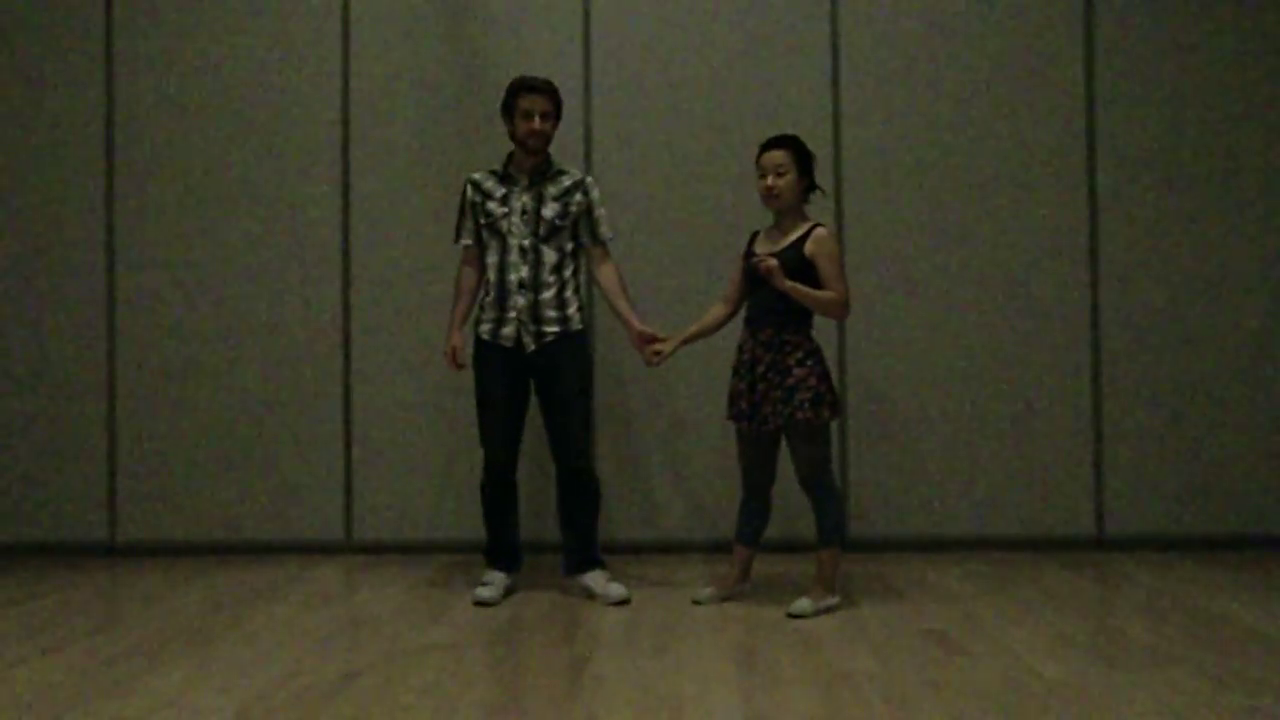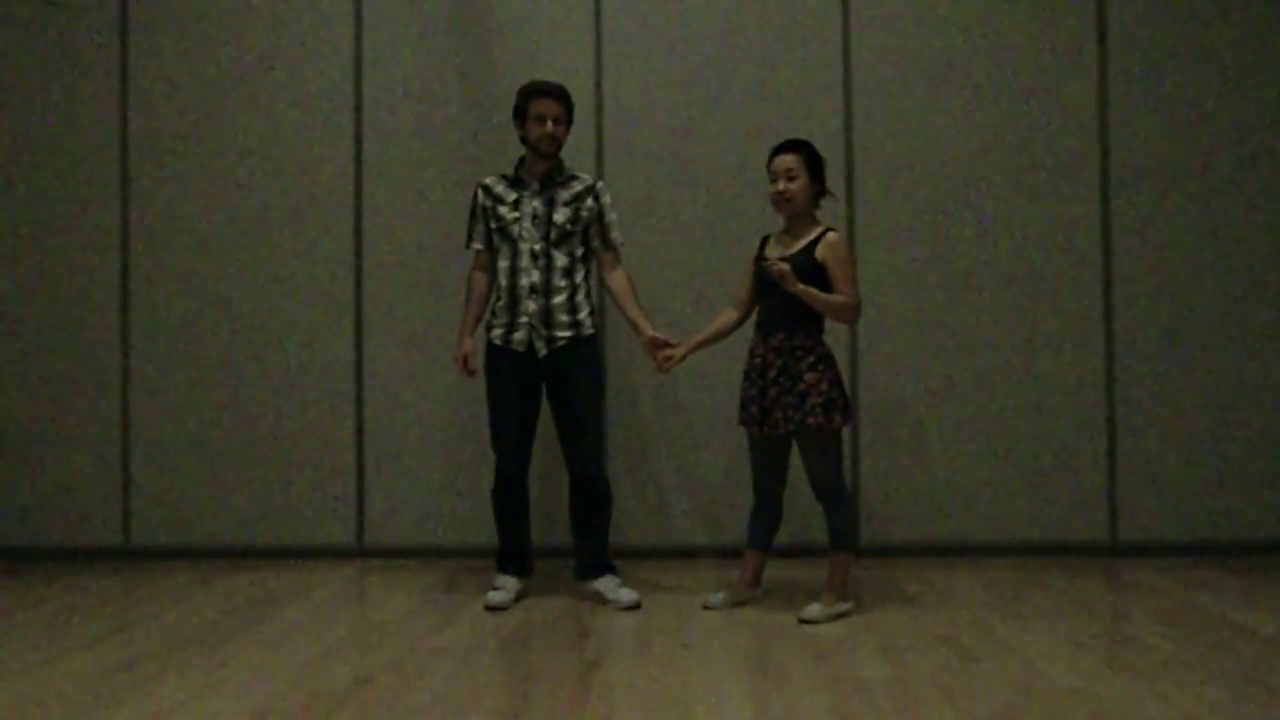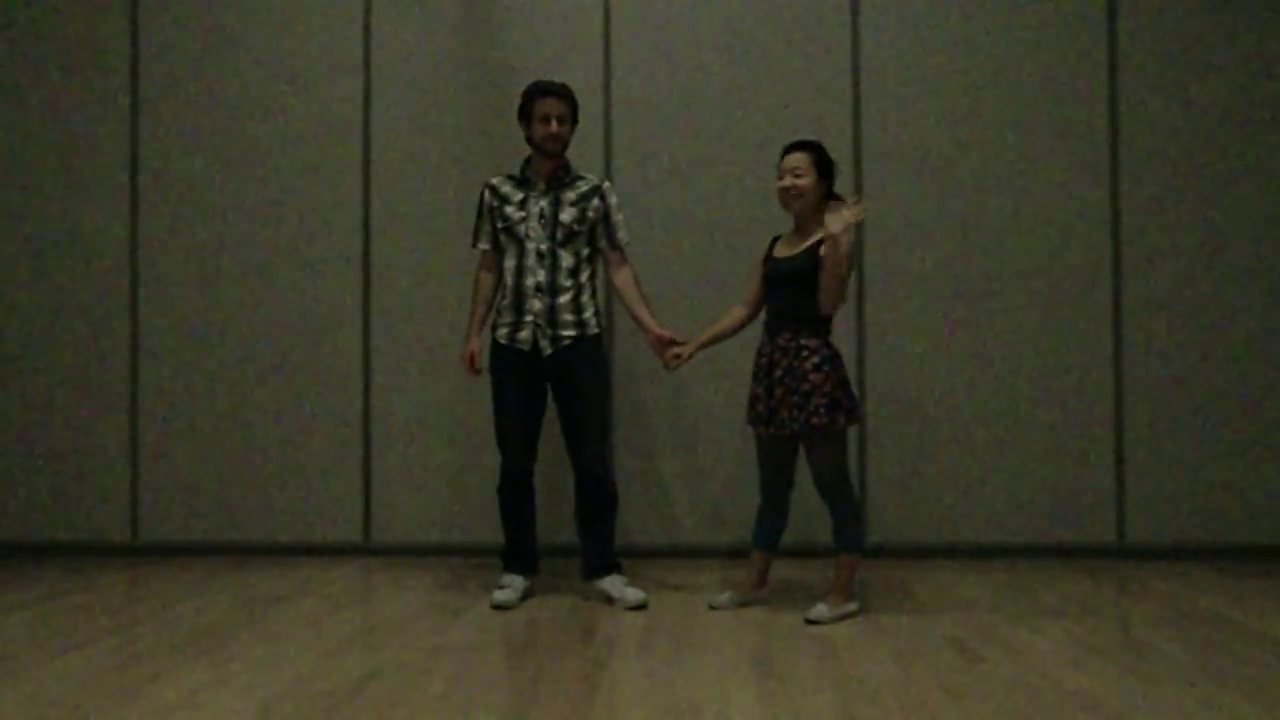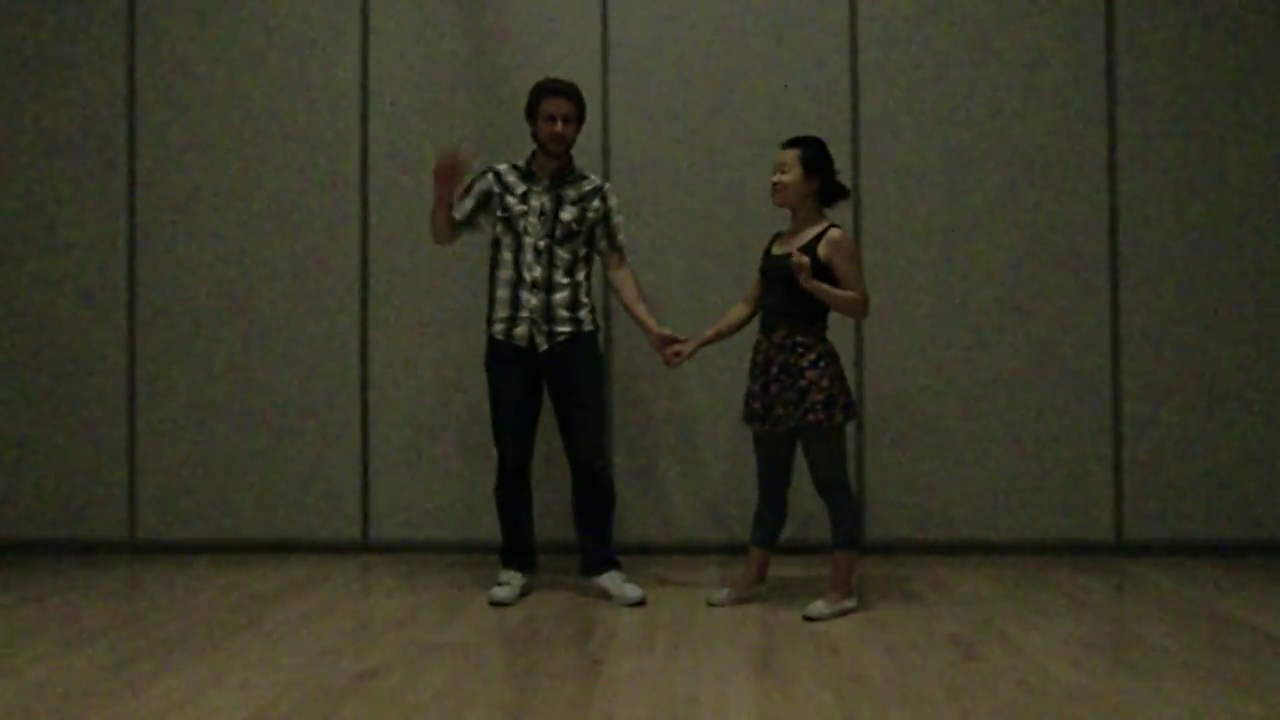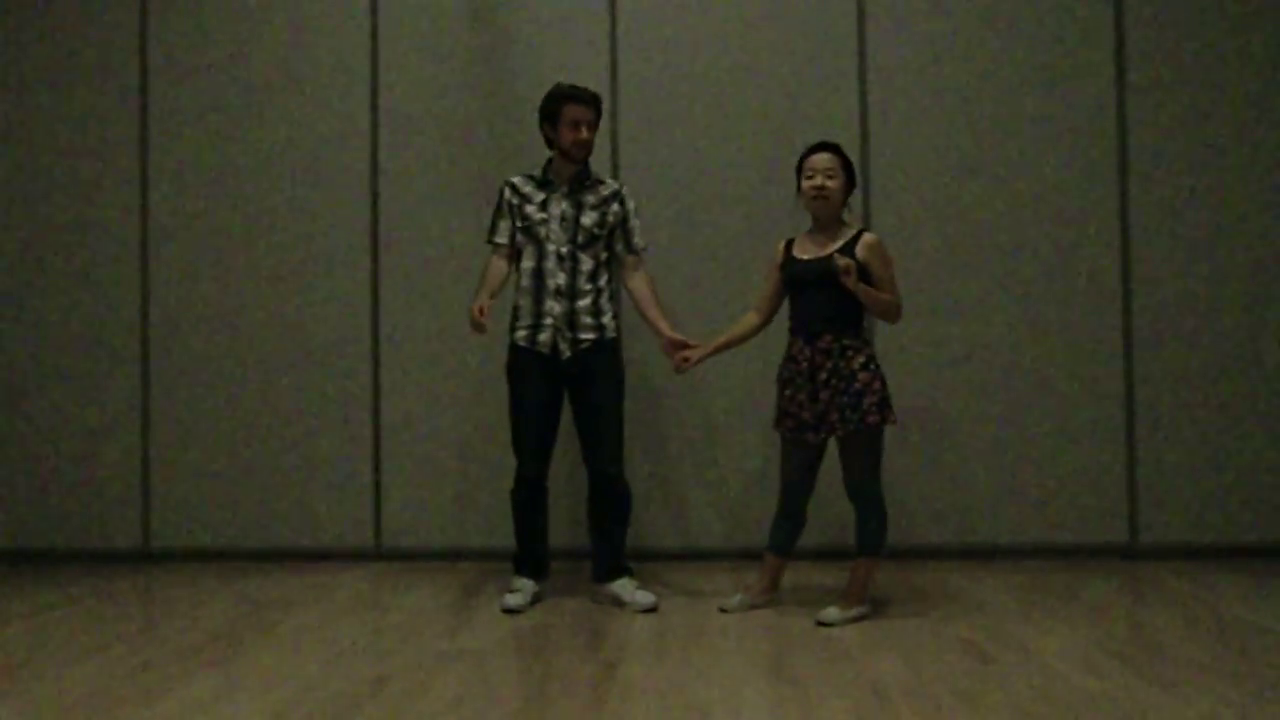
dt=1s
person 1, frame 1
left shoulder: (577, 187)
right shoulder: (480, 187)
left elbow: (600, 260)
right elbow: (471, 264)
left wrist: (632, 323)
right wrist: (455, 328)
left hip: (562, 339)
right hip: (497, 341)
left knee: (575, 458)
right knee: (498, 459)
left ankle: (586, 565)
right ankle: (500, 566)
person 1, frame 2
left shoulder: (589, 192)
right shoulder: (490, 192)
left elbow: (611, 265)
right elbow: (482, 268)
left wrist: (644, 328)
right wrist: (466, 334)
left hip: (574, 344)
right hip: (508, 345)
left knee: (587, 463)
right knee: (509, 464)
left ankle: (597, 570)
right ankle: (511, 571)
person 1, frame 3
left shoulder: (595, 193)
right shoulder: (497, 192)
left elbow: (617, 265)
right elbow: (488, 268)
left wrist: (651, 326)
right wrist: (473, 333)
left hip: (579, 343)
right hip: (514, 344)
left knee: (592, 462)
right knee: (515, 463)
left ankle: (603, 569)
right ankle: (518, 569)
person 1, frame 4
left shoulder: (595, 192)
right shoulder: (498, 181)
left elbow: (616, 264)
right elbow: (444, 234)
left wrist: (651, 326)
right wrist: (444, 189)
left hip: (574, 340)
right hip: (510, 340)
left knee: (589, 459)
right knee: (512, 460)
left ankle: (601, 566)
right ankle: (516, 566)
person 1, frame 5
left shoulder: (614, 197)
right shoulder: (517, 192)
left elbow: (632, 269)
right elbow: (502, 256)
left wrist: (664, 331)
right wrist: (482, 296)
left hip: (596, 347)
right hip: (532, 347)
left knee: (607, 466)
right knee: (530, 467)
left ankle: (612, 574)
right ankle: (529, 574)
person 2, frame 1
left shoulder: (818, 238)
right shoulder: (754, 242)
left elbow: (839, 305)
right elbow: (727, 306)
left wrist: (785, 282)
right wrist: (675, 342)
left hip: (798, 364)
right hip: (753, 363)
left knee: (815, 477)
right knee: (754, 480)
left ankle: (826, 585)
right ankle: (737, 575)
person 2, frame 2
left shoulder: (829, 242)
right shoulder: (765, 246)
left elbow: (850, 310)
right elbow: (738, 311)
left wrist: (796, 286)
right wrist: (686, 348)
left hip: (809, 367)
right hip: (764, 366)
left knee: (827, 482)
right knee: (766, 485)
left ankle: (838, 591)
right ankle: (748, 580)
person 2, frame 3
left shoulder: (829, 244)
right shoulder: (775, 246)
left elbow: (829, 304)
right elbow: (747, 308)
left wrist: (836, 240)
right wrist: (694, 346)
left hip: (814, 366)
right hip: (771, 366)
left knee: (832, 482)
right knee: (773, 484)
left ankle: (845, 591)
right ankle: (755, 581)
person 2, frame 4
left shoulder: (833, 240)
right shoulder: (775, 243)
left elbow: (859, 305)
right elbow: (748, 306)
left wrist: (811, 283)
right wrist: (695, 344)
left hip: (811, 365)
right hip: (769, 365)
left knee: (830, 480)
right knee: (771, 482)
left ankle: (842, 589)
right ankle: (753, 578)
person 2, frame 5
left shoulder: (865, 244)
right shoulder: (787, 251)
left elbow: (893, 311)
right elbow: (760, 315)
left wrist: (855, 285)
right wrist: (704, 351)
left hip: (852, 371)
right hip: (800, 373)
left knee: (862, 487)
right knee: (793, 487)
left ankle: (857, 594)
right ankle: (766, 585)
